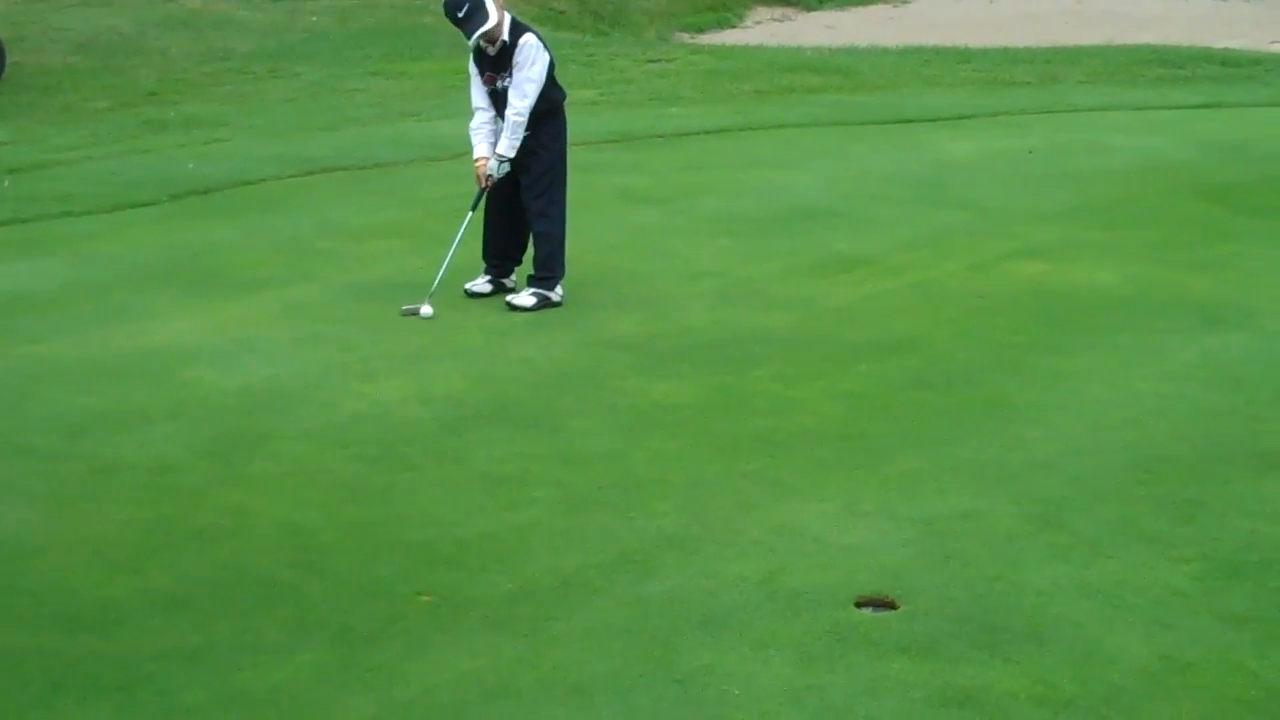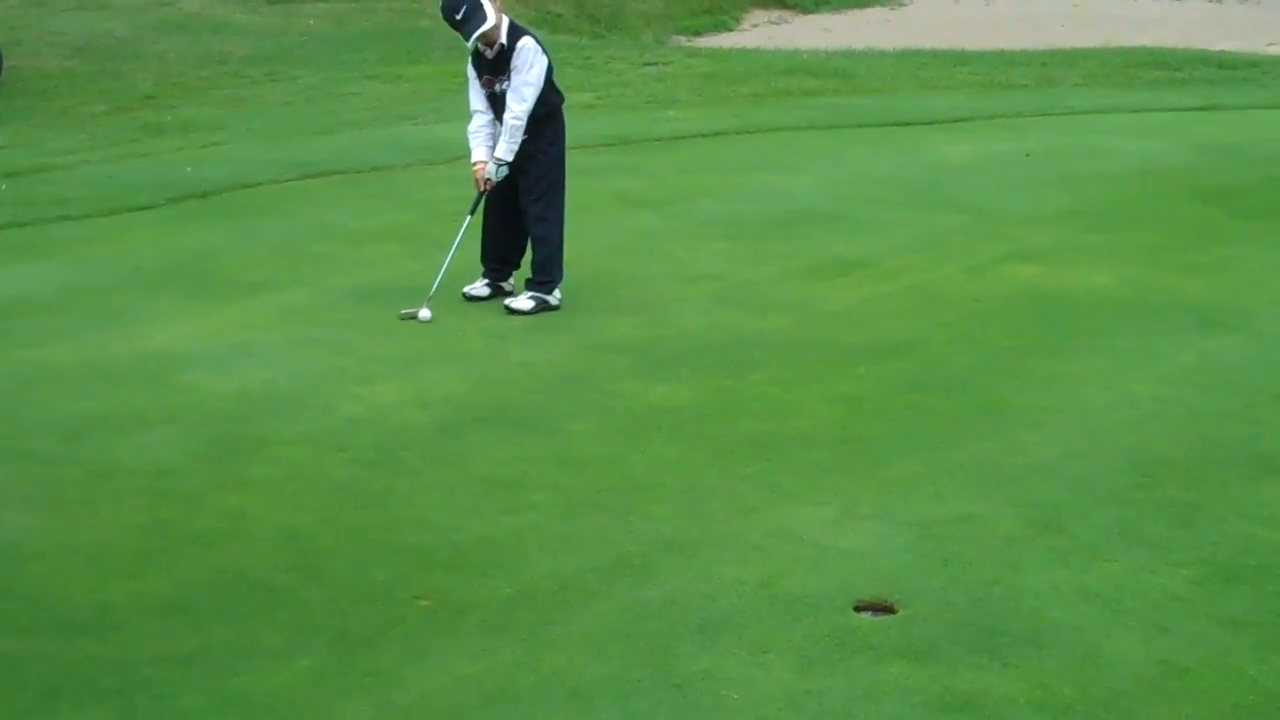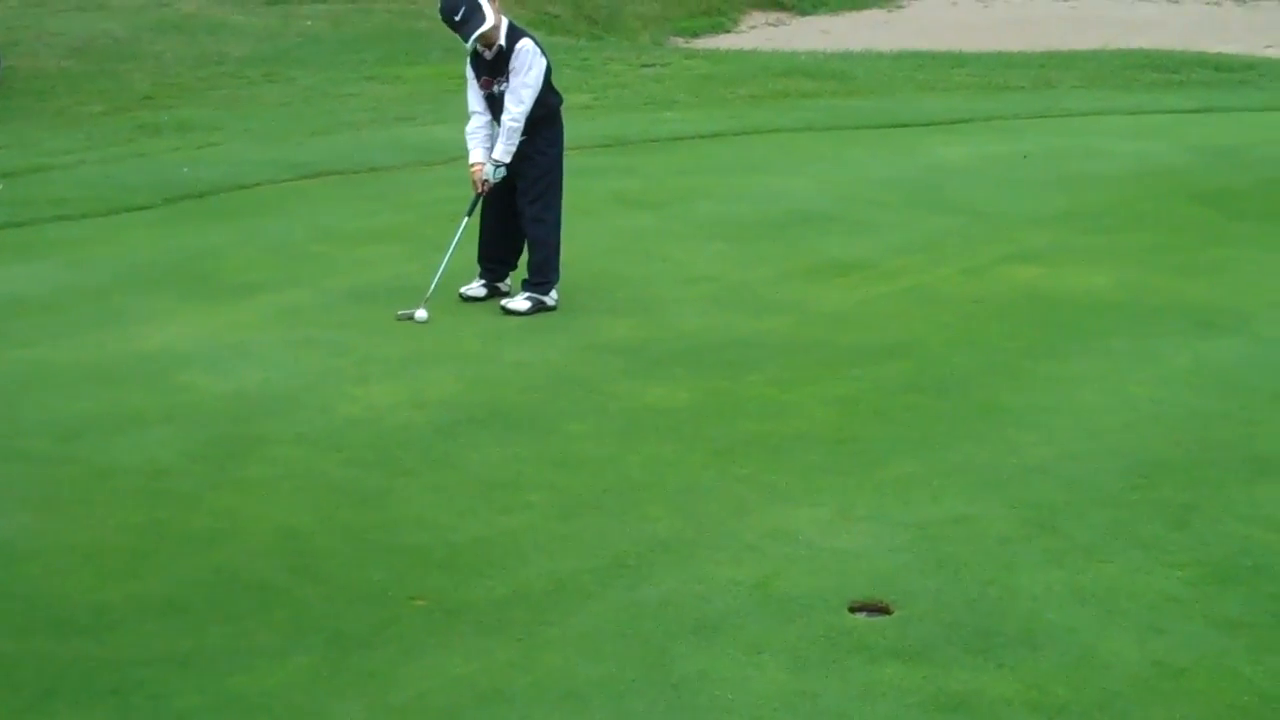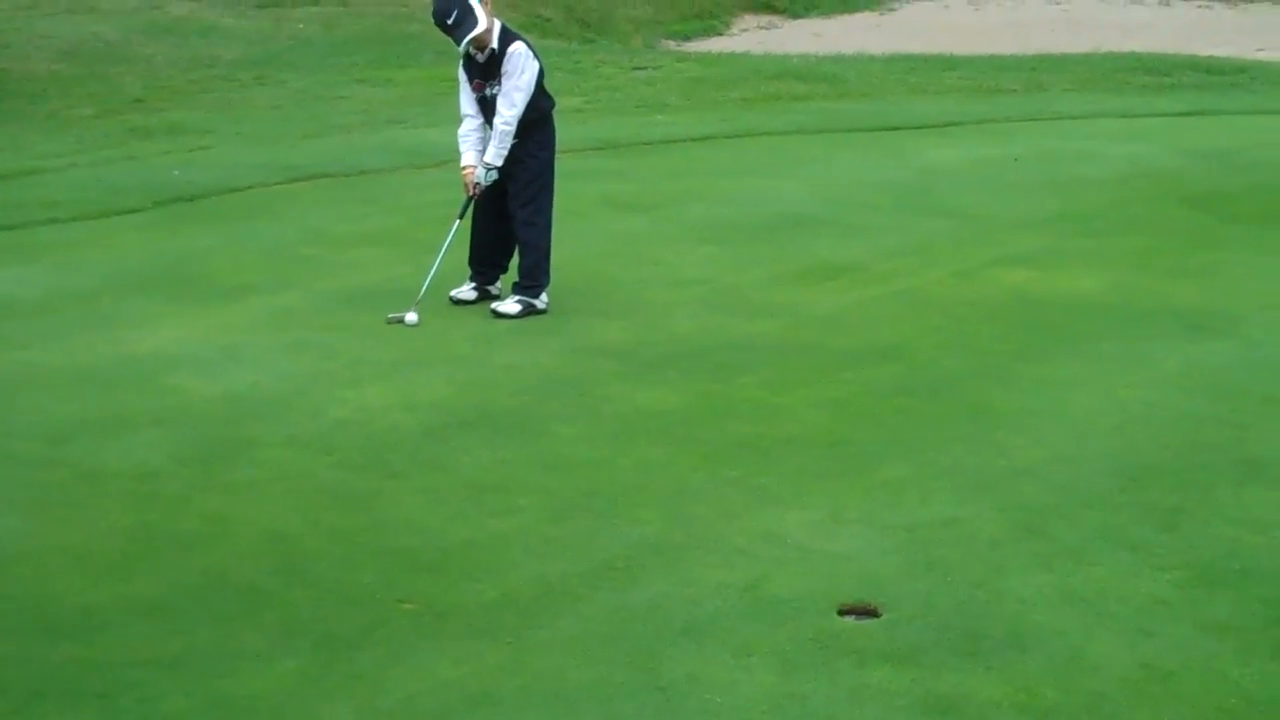
dt=0.1s
person 1, frame 1
left shoulder: (527, 43)
right shoulder: (478, 54)
left elbow: (520, 106)
right elbow: (482, 108)
left wrist: (500, 156)
right wrist: (482, 155)
left hip: (543, 132)
right hip: (510, 133)
left knee: (542, 206)
right knee: (501, 204)
left ankle: (547, 284)
right ankle: (499, 271)
person 1, frame 2
left shoulder: (525, 46)
right shoulder: (477, 57)
left elbow: (518, 110)
right elbow: (481, 112)
left wrist: (499, 160)
right wrist: (481, 158)
left hip: (542, 135)
right hip: (509, 137)
left knee: (540, 210)
right knee: (499, 207)
left ankle: (545, 288)
right ankle: (497, 275)
person 1, frame 3
left shoulder: (524, 48)
right shoulder: (476, 58)
left elbow: (516, 112)
right elbow: (479, 113)
left wrist: (496, 161)
right wrist: (478, 160)
left hip: (540, 137)
right hip: (507, 138)
left knee: (537, 211)
right knee: (497, 208)
left ankle: (542, 288)
right ankle: (494, 276)
person 1, frame 4
left shoulder: (516, 51)
right shoulder: (468, 60)
left elbow: (509, 114)
right elbow: (471, 115)
left wrist: (488, 164)
right wrist: (470, 162)
left hip: (532, 140)
right hip: (499, 140)
left knee: (528, 214)
right knee: (488, 211)
left ankle: (532, 292)
right ankle: (485, 279)
